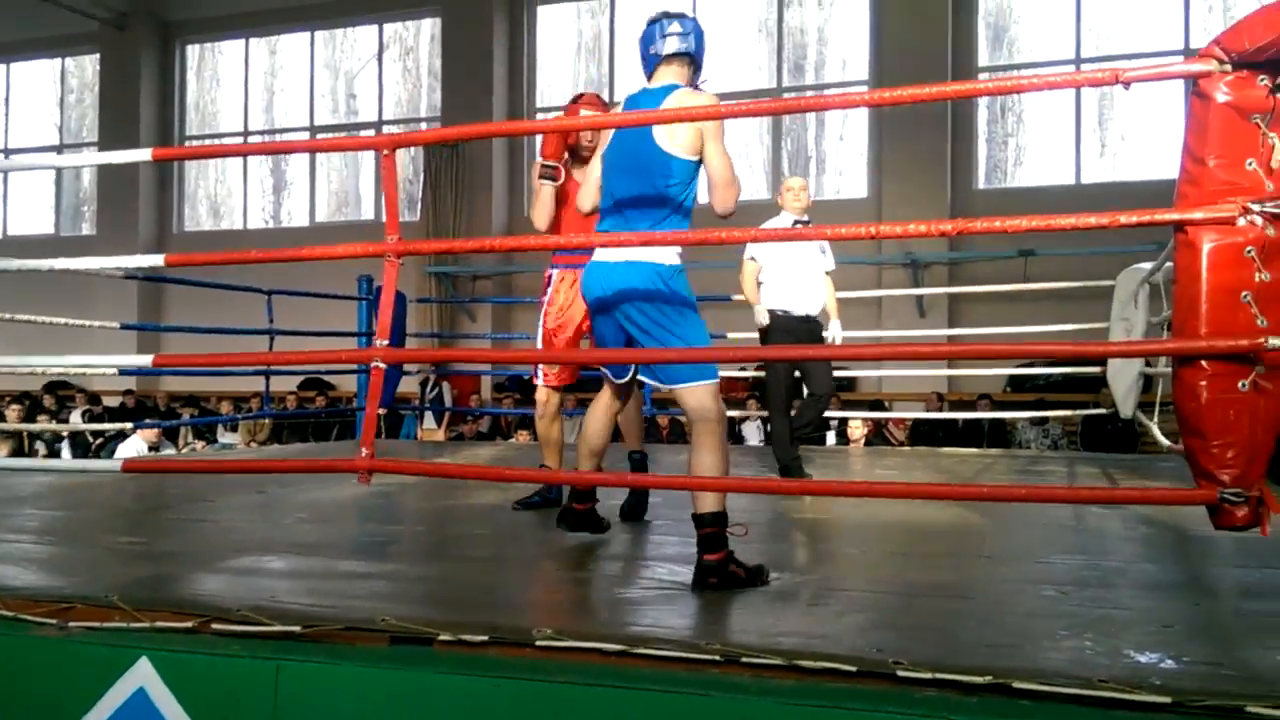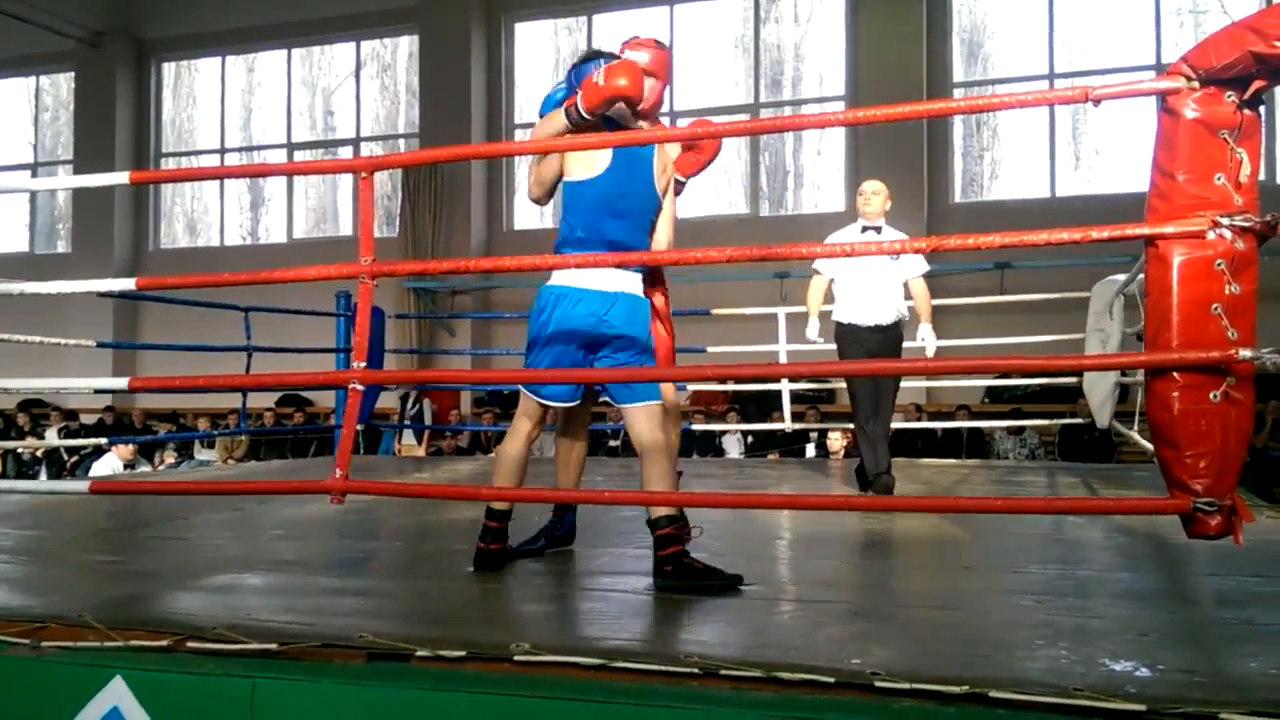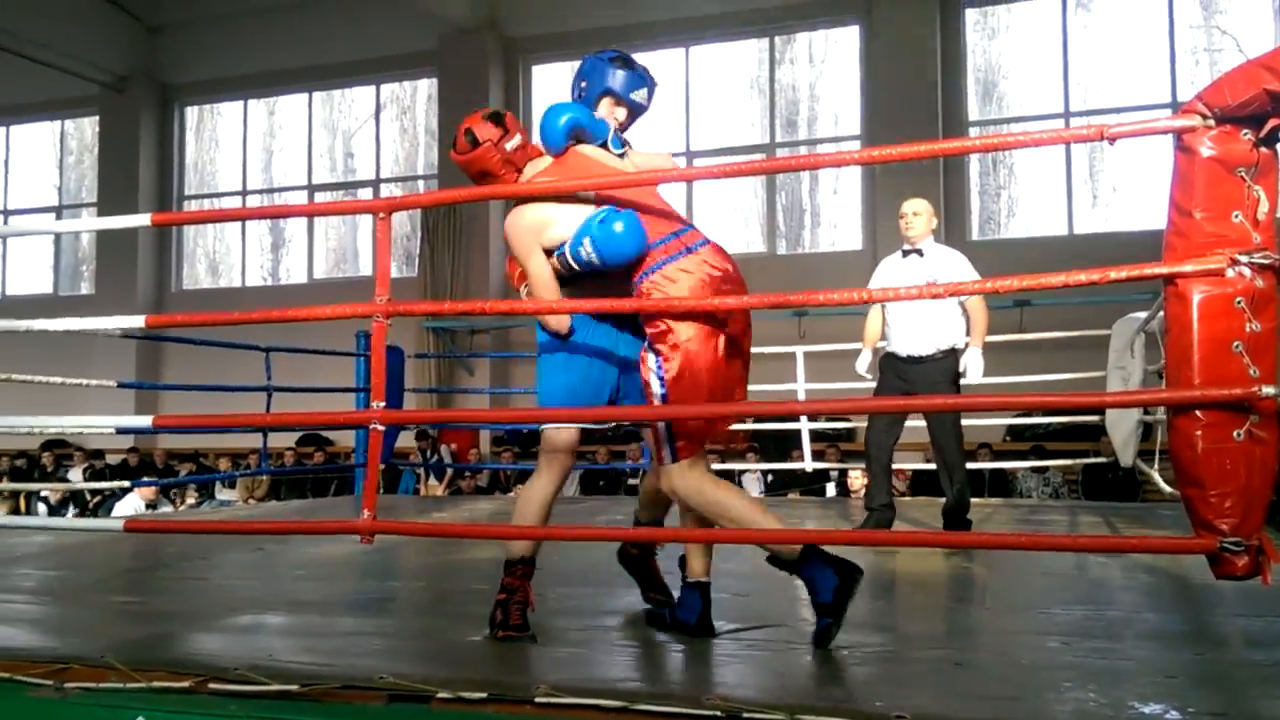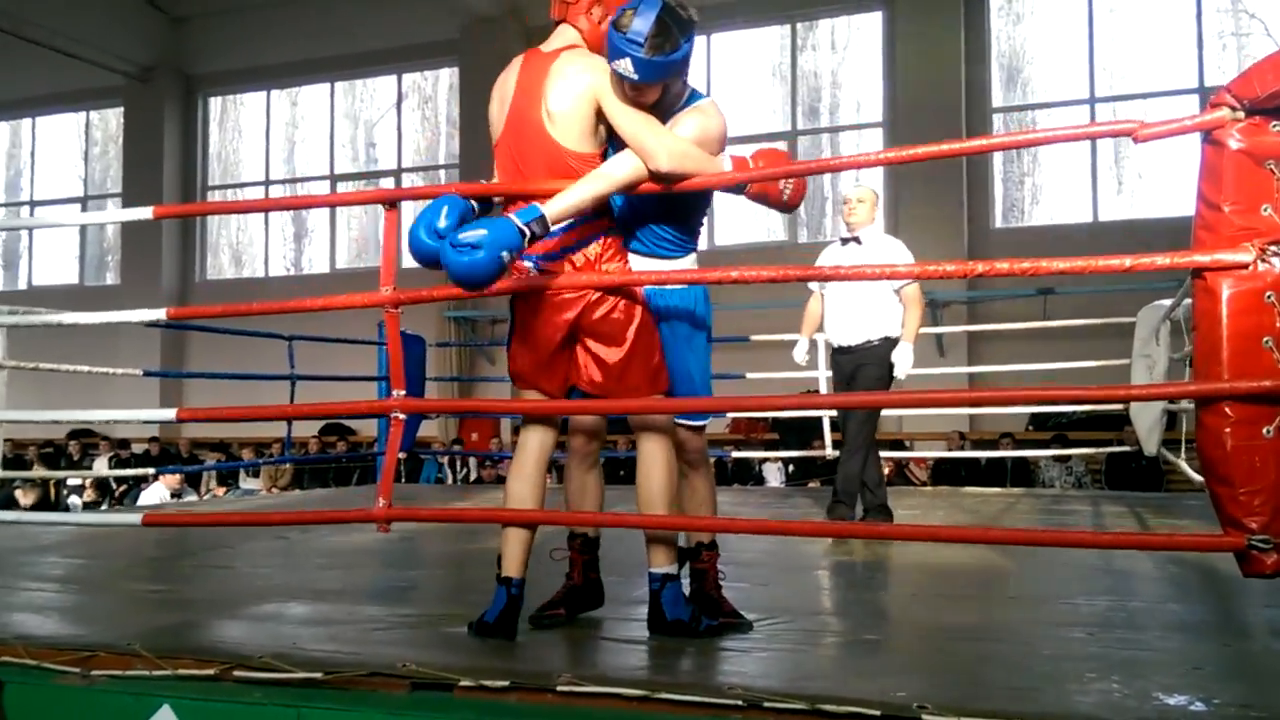
dt=1s
person 1, frame 1
left shoulder: (619, 115)
right shoulder: (701, 105)
left elbow: (586, 200)
right elbow: (725, 202)
left hip: (601, 270)
right hip: (652, 272)
left knee: (617, 387)
right knee: (706, 415)
left ankle: (579, 502)
right ankle: (714, 557)
person 1, frame 2
left shoulder: (569, 136)
right shoulder: (661, 152)
left elbow: (537, 190)
right elbow: (660, 248)
left wrist: (573, 112)
left hip: (563, 298)
right hip: (624, 305)
left knee: (527, 419)
right knee: (652, 439)
left ankle: (492, 541)
right ankle: (672, 557)
person 1, frame 3
right shoulder: (541, 171)
right elbow: (531, 271)
left hip: (632, 328)
right hip: (578, 331)
right knee: (557, 455)
left ankle: (640, 550)
right ankle: (513, 594)
person 1, frame 4
left shoulder: (704, 120)
left elbow: (629, 172)
left hip: (670, 296)
left knee: (689, 442)
right knee: (582, 432)
left ankle: (705, 584)
right ankle: (582, 576)
person 2, frame 1
right shoulder: (549, 167)
right elbow: (541, 223)
right wrist: (549, 161)
right hip: (563, 285)
right knee: (546, 395)
left ankle: (637, 472)
right ankle: (552, 484)
person 2, frame 2
left shoulder: (669, 141)
right shoulder: (590, 135)
right elbow: (538, 193)
left wrist: (679, 175)
left hip: (642, 281)
left knee: (665, 397)
right knee: (573, 400)
right ankle: (563, 519)
person 2, frame 3
left shoulder: (523, 220)
right shoulder: (588, 152)
left hip: (674, 300)
right hip: (718, 270)
left knee: (682, 475)
right knee: (688, 450)
left ankle: (819, 565)
right ankle: (694, 600)
person 2, frame 4
left shoulder: (507, 78)
right shoulder: (592, 70)
left elbow: (511, 175)
left hip: (532, 272)
right hip: (596, 267)
left knee: (537, 430)
right knee: (652, 426)
left ankle: (507, 595)
right ankle: (666, 593)
person 3, frame 1
left shoulder: (818, 237)
right shoulder: (767, 232)
left elbow: (825, 281)
right elbow: (748, 274)
left wrist: (834, 319)
right wrist: (757, 306)
left hip: (809, 324)
right hip: (778, 321)
left knee: (823, 388)
right knee: (780, 393)
left ankle: (787, 439)
right ankle: (787, 461)
person 3, frame 2
left shoulder: (902, 242)
right shoulder: (838, 240)
left elbow: (918, 286)
right elbow: (819, 281)
left wrist: (925, 323)
right wrist: (813, 317)
left hip: (889, 333)
right hip: (852, 333)
left knee: (882, 408)
right knee: (865, 406)
left ankle: (870, 471)
right ankle: (880, 475)
person 3, frame 3
left shoulder: (952, 261)
right shoulder: (887, 266)
left elbow: (976, 307)
right elbow: (876, 311)
left wrist: (974, 348)
right wrist: (867, 350)
left hip: (939, 365)
right hip: (895, 365)
left knee: (947, 444)
right knee: (877, 437)
left ankle: (956, 520)
right ankle: (879, 510)
person 3, frame 4
left shoulder: (890, 249)
right shoulder: (829, 254)
left elbow: (913, 300)
right elbow: (817, 299)
left wrist: (906, 344)
right wrist: (805, 338)
left hip: (876, 353)
right hip: (841, 355)
left knee: (858, 431)
right knee: (854, 433)
left ankle: (842, 507)
right ankle: (876, 509)
